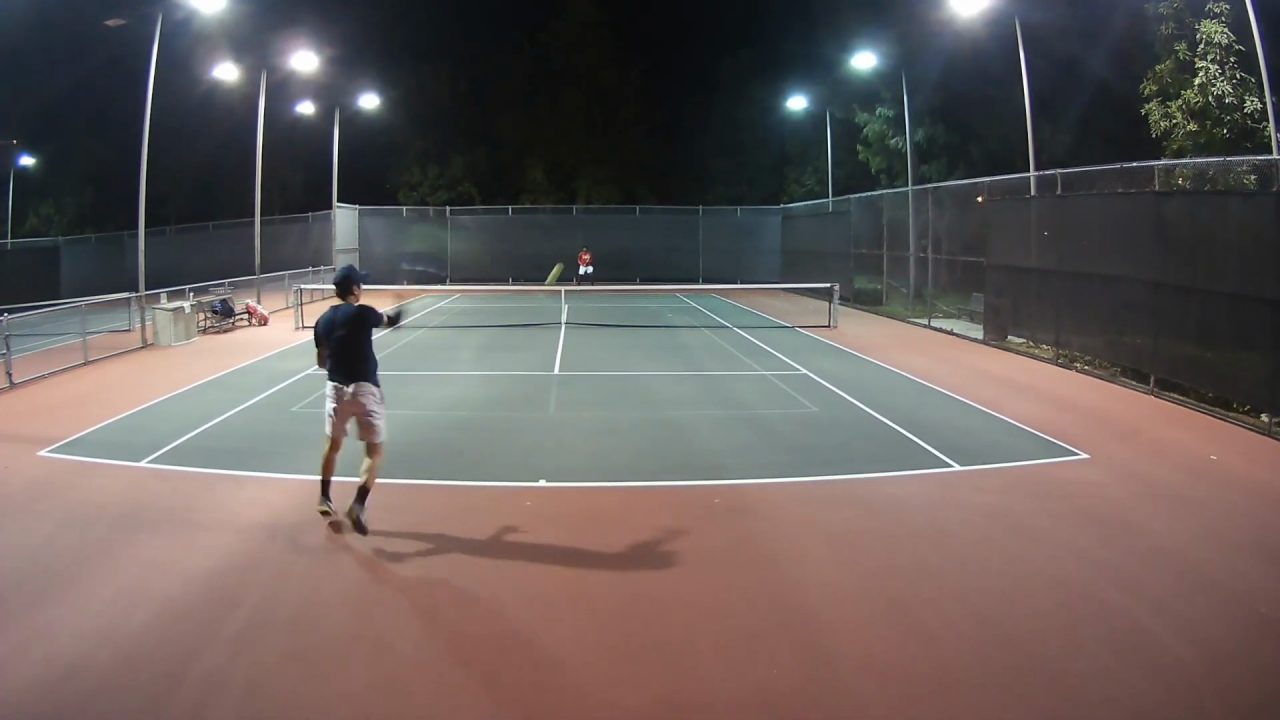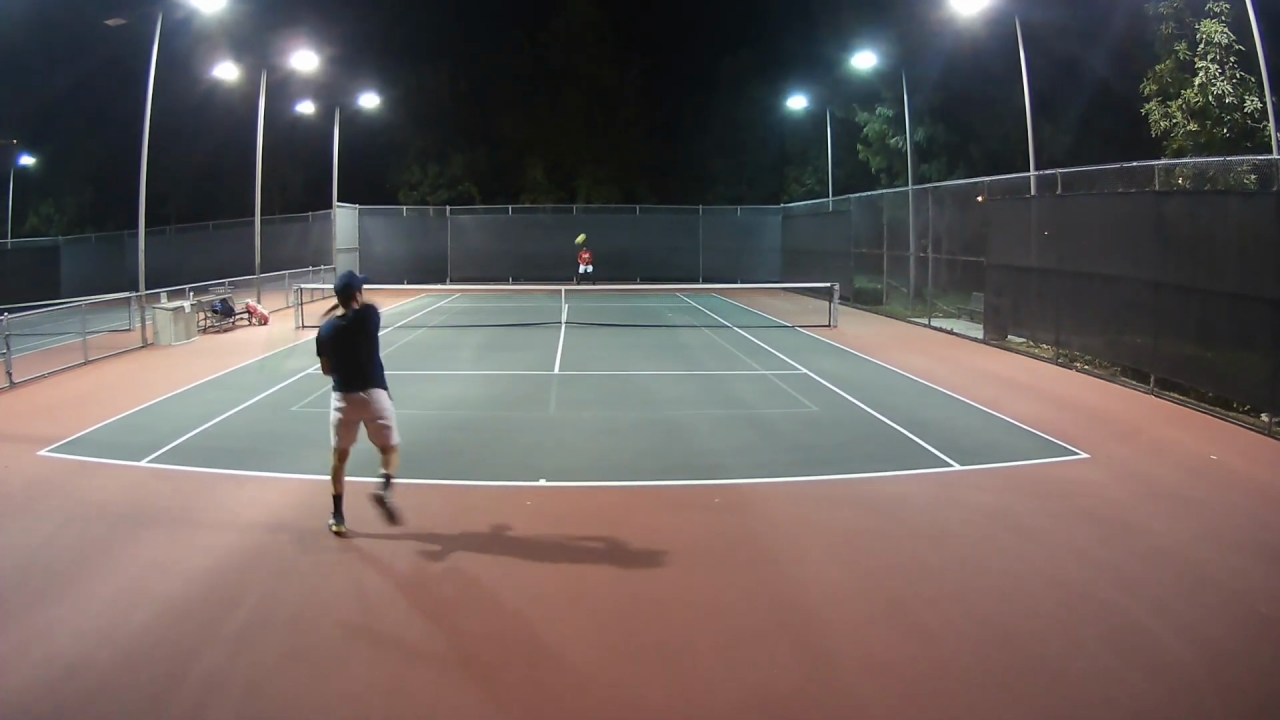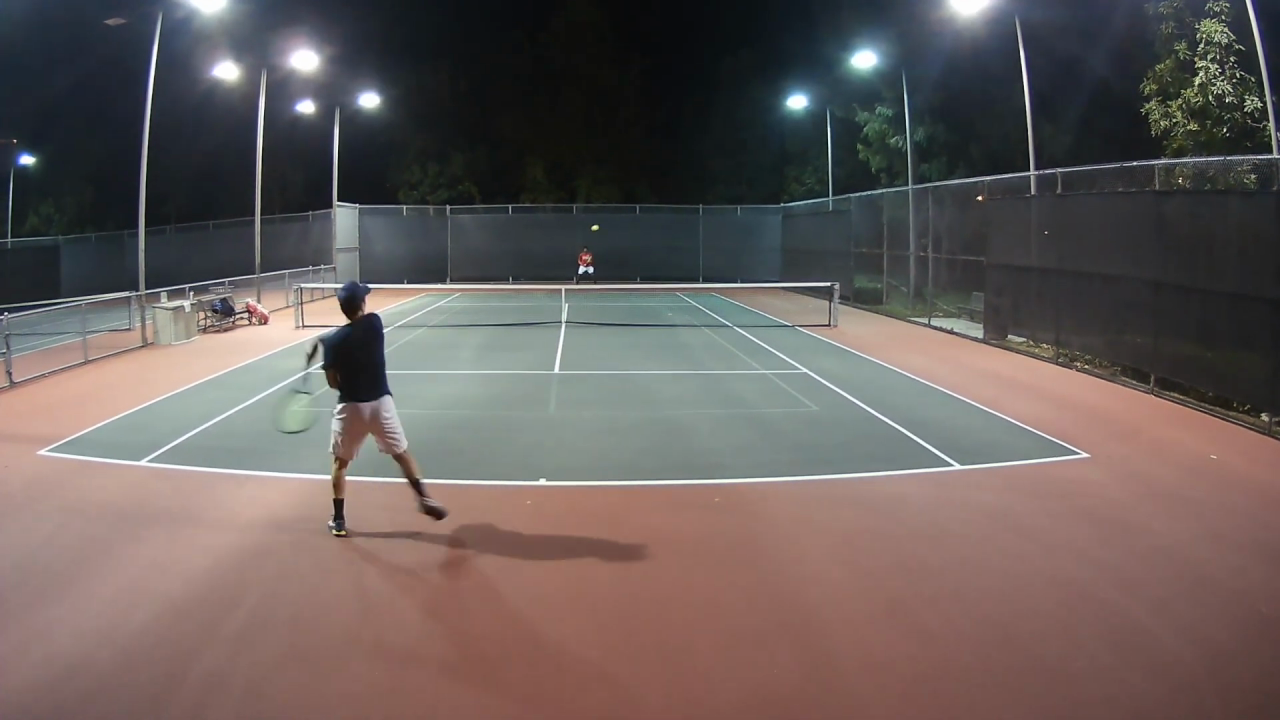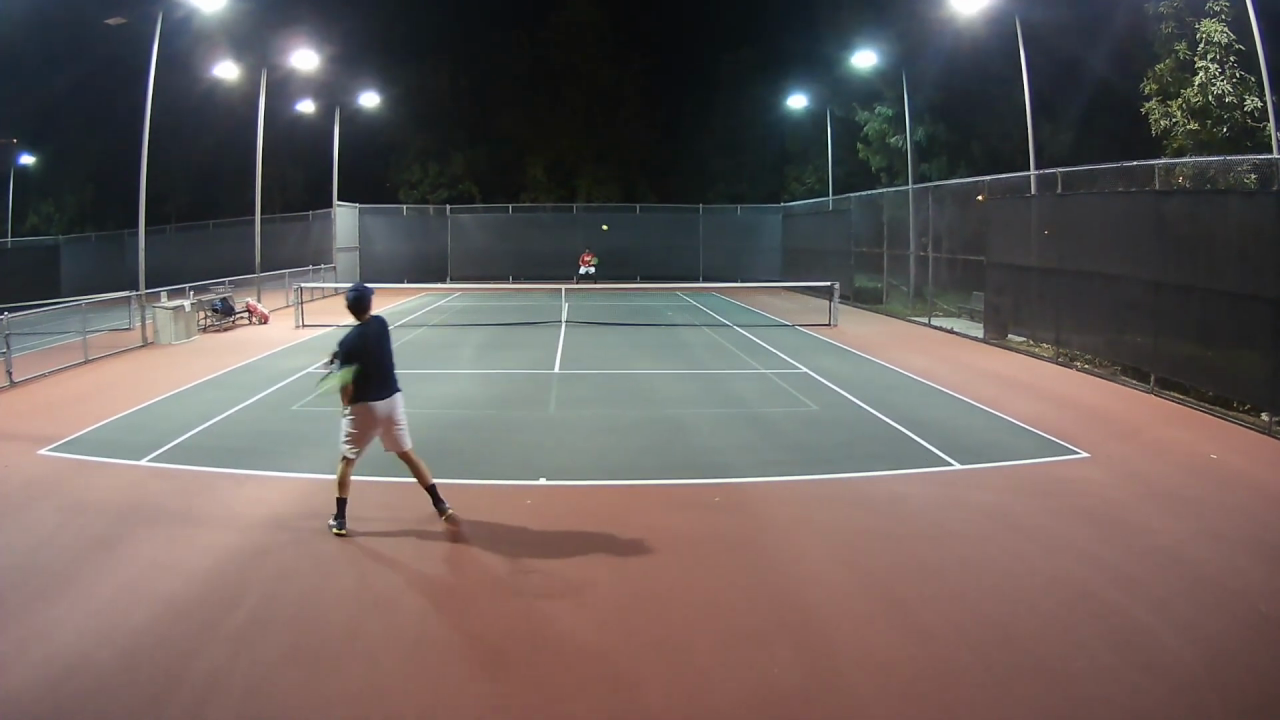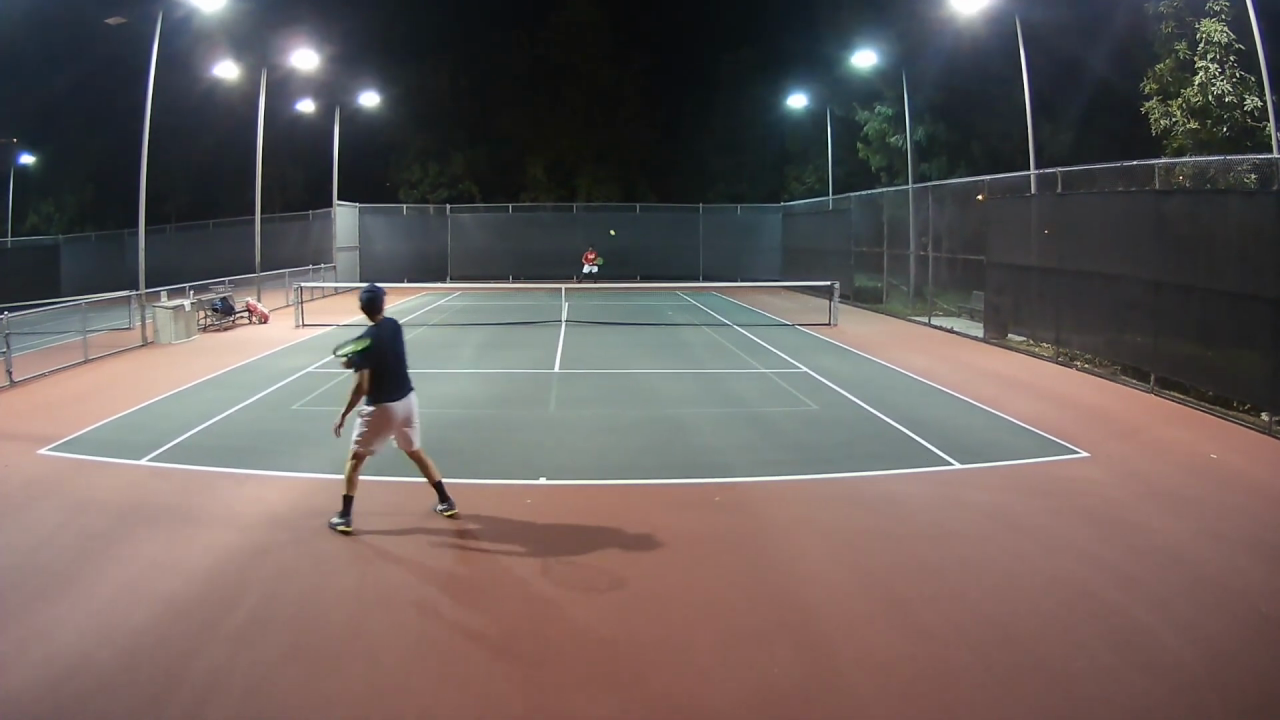
dt=0.1s
person 1, frame 1
left shoulder: (323, 320)
right shoulder: (364, 312)
left elbow: (321, 362)
right elbow: (391, 322)
right wrist: (398, 311)
left hip: (336, 388)
right hip: (364, 389)
left knee: (333, 445)
right knee: (374, 450)
left ankle: (325, 498)
right ankle: (358, 505)
person 1, frame 2
left shoulder: (325, 330)
right shoulder: (368, 314)
left elbow: (326, 370)
right wrist: (337, 309)
left hip: (342, 398)
right hip: (374, 394)
left knee: (340, 456)
right knee: (390, 448)
left ankle: (338, 516)
right ankle: (384, 489)
person 1, frame 3
left shoulder: (332, 342)
right shoulder: (374, 322)
left elbow: (334, 384)
left hip: (351, 407)
right hip: (381, 403)
left knee: (340, 463)
right knee: (402, 455)
left ankle: (338, 520)
right ankle: (423, 499)
person 1, frame 4
left shoulder: (346, 344)
right shoulder: (380, 324)
left elbow: (347, 389)
left wrist: (347, 406)
left hip: (363, 407)
right hip: (392, 401)
left knee: (347, 461)
right knee: (407, 454)
left ankle: (341, 519)
right ankle: (440, 504)
person 1, frame 5
left shoulder: (365, 342)
right shoulder: (395, 327)
left elbow: (362, 386)
left wrist: (343, 414)
right wrist: (357, 362)
left hip: (381, 407)
right hip: (407, 400)
left knee: (356, 458)
right knee: (416, 452)
left ankle: (346, 516)
right ankle: (446, 501)
